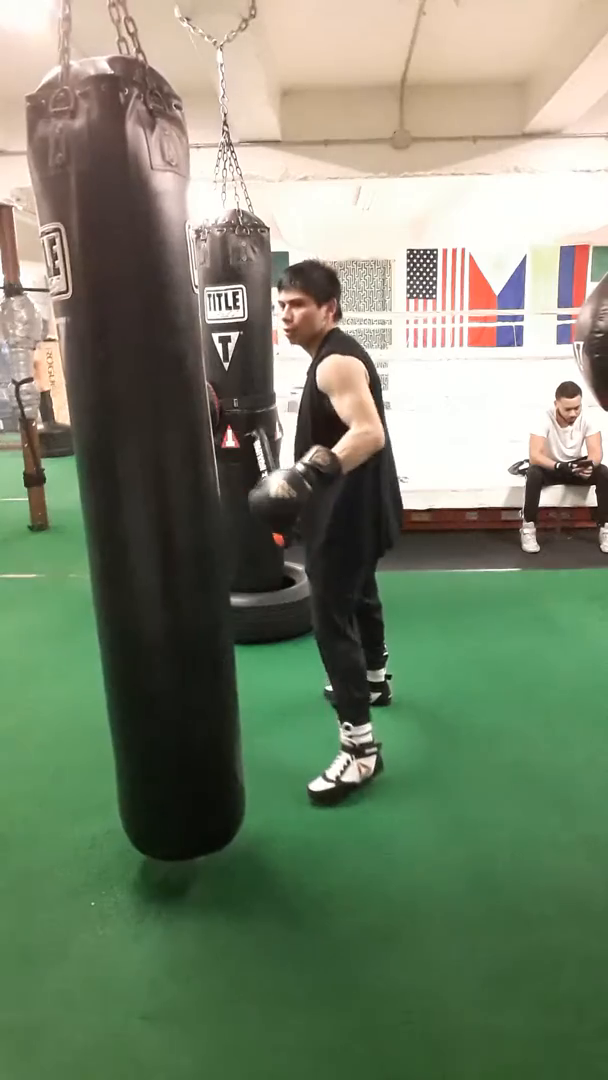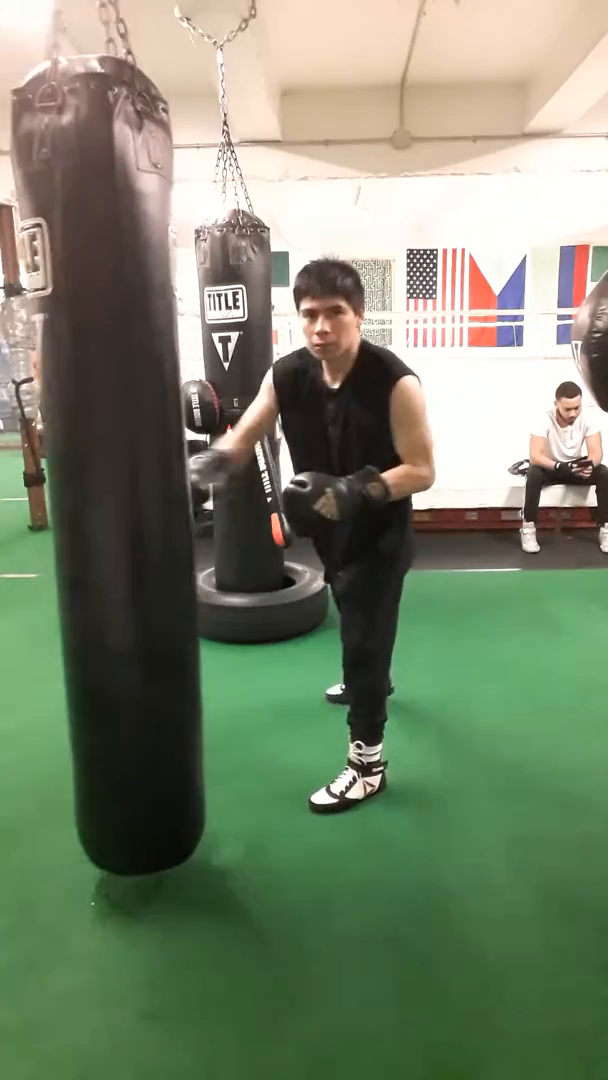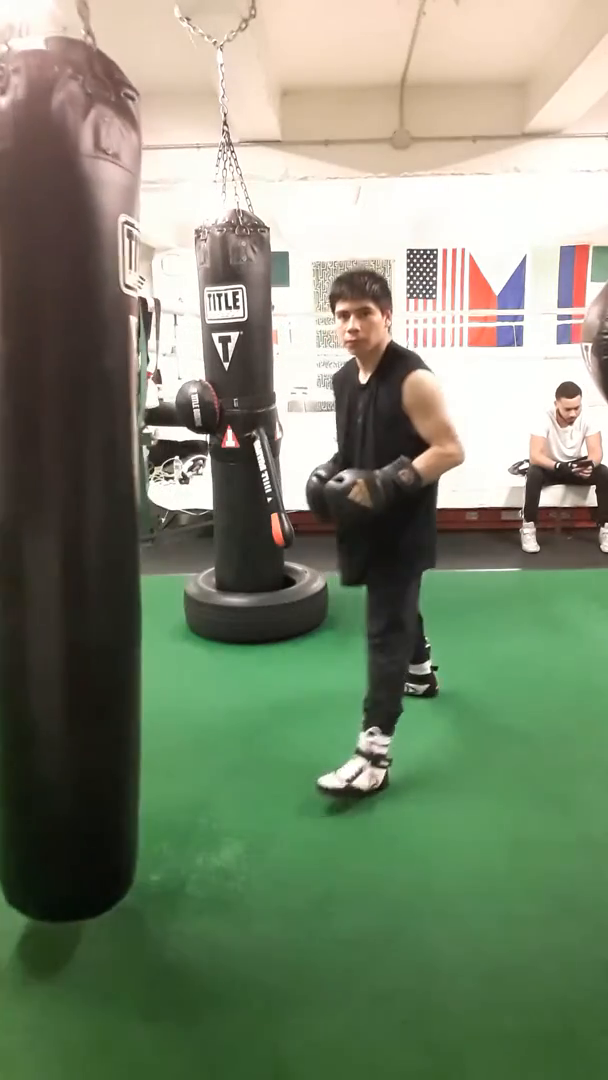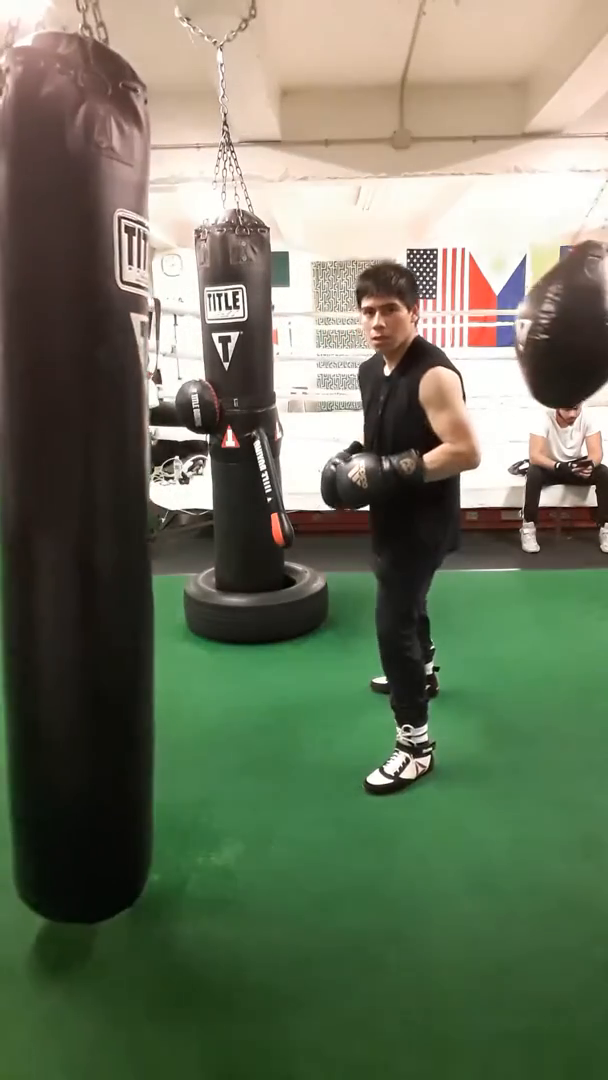
dt=0.5s
person 1, frame 1
left shoulder: (336, 360)
right shoulder: (334, 356)
left elbow: (368, 434)
left wrist: (303, 475)
right wrist: (304, 475)
left hip: (346, 512)
right hip: (356, 508)
left knee: (332, 619)
right knee: (359, 596)
left ankle: (360, 746)
right ankle: (374, 679)
person 1, frame 2
left shoulder: (396, 384)
right shoulder: (289, 373)
left elbow: (421, 471)
right elbow: (248, 431)
left wrist: (354, 493)
right wrist: (209, 465)
left hip: (379, 536)
right hip: (333, 532)
left knee: (363, 641)
right knee: (359, 624)
left ankle: (367, 765)
right ankle: (369, 680)
person 1, frame 3
left shoulder: (413, 378)
right shoulder: (344, 380)
left elbow: (451, 450)
left wrist: (388, 482)
right wrist: (329, 474)
left hip: (404, 524)
right hip: (368, 523)
left knee: (384, 627)
right knee: (397, 602)
left ankle: (373, 755)
right ankle: (419, 669)
person 1, frame 4
left shoulder: (433, 374)
right shoulder: (371, 370)
left elbow: (466, 452)
left wrist: (391, 471)
right wrist: (351, 461)
left hip: (421, 522)
right hip: (391, 518)
left knee: (393, 624)
right knee: (405, 604)
left ankle: (415, 744)
right ankle: (421, 671)
